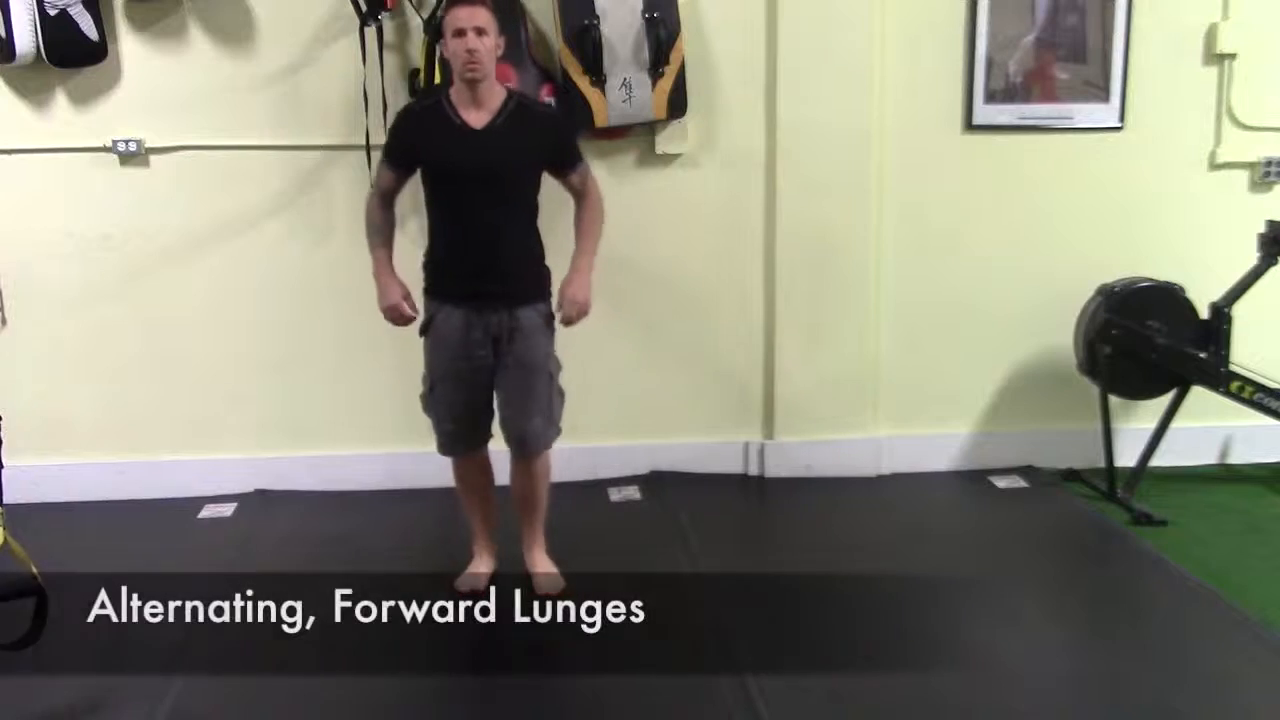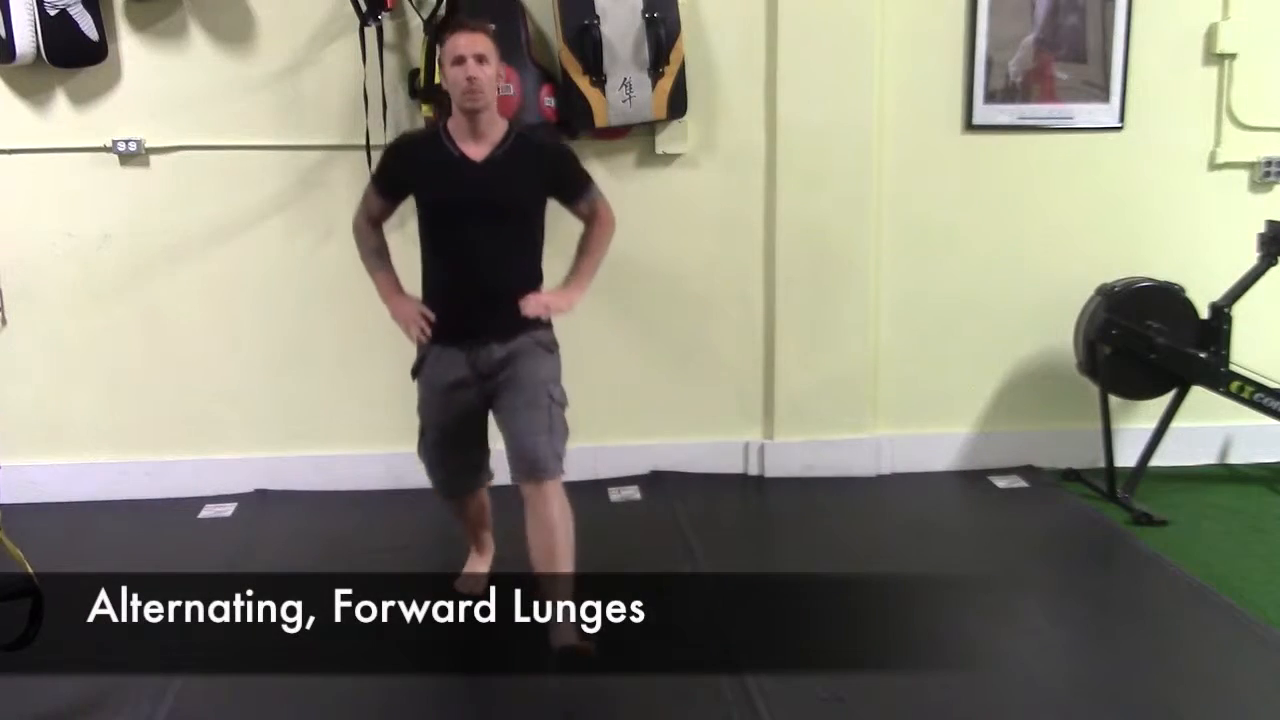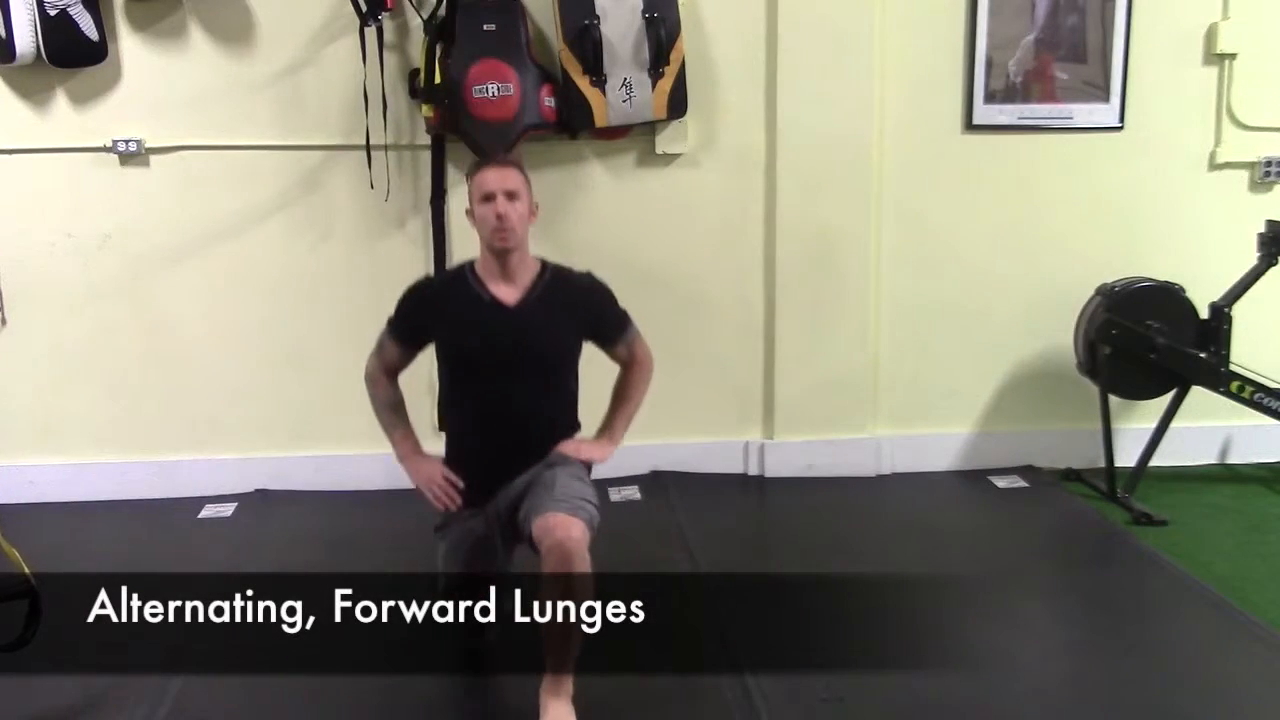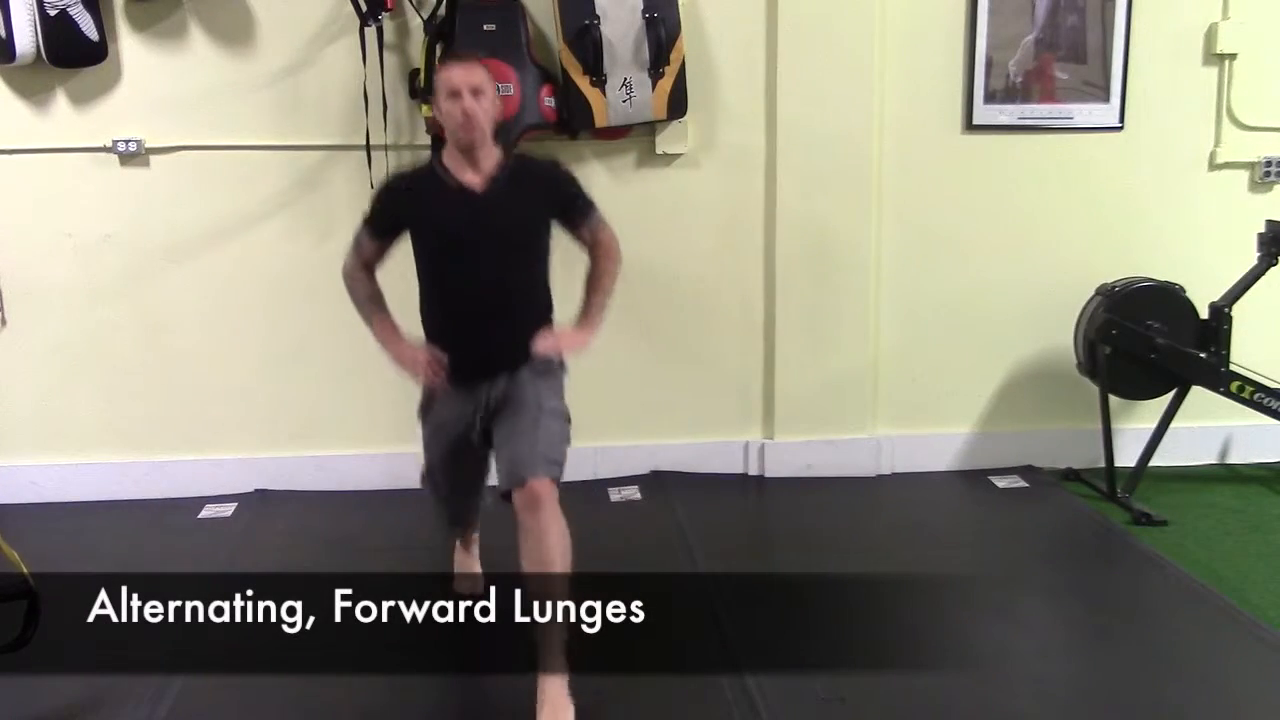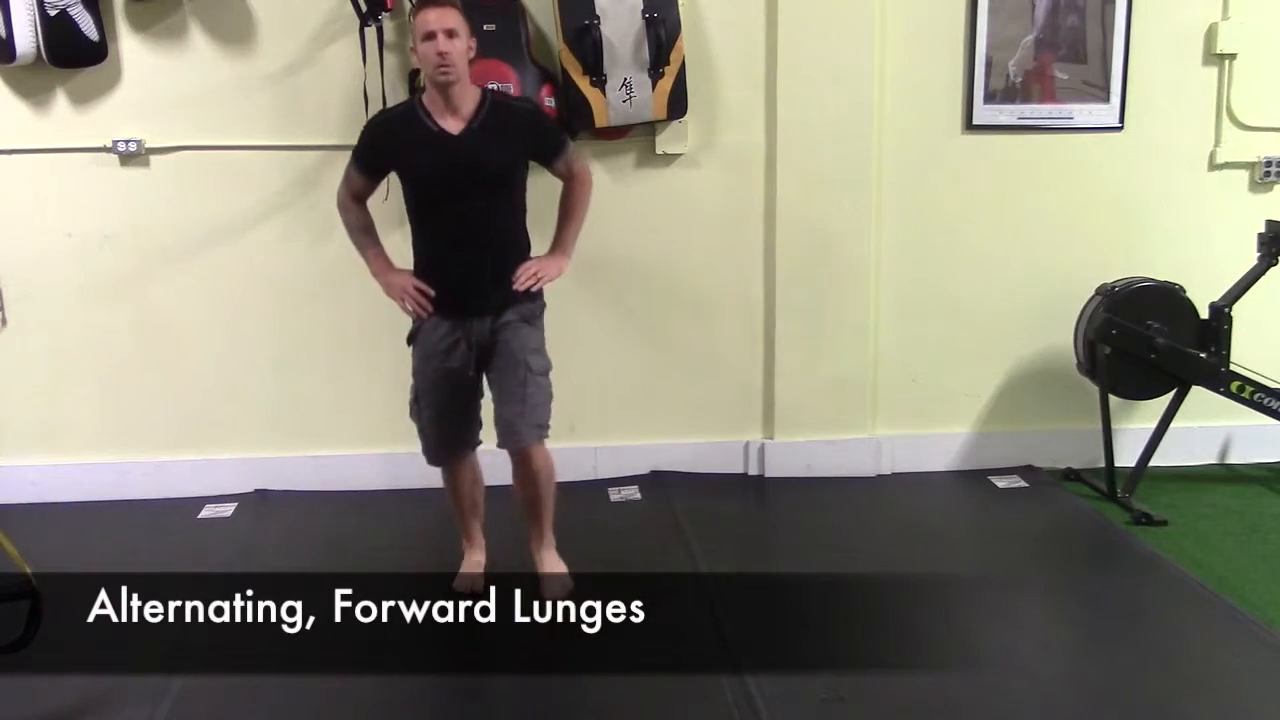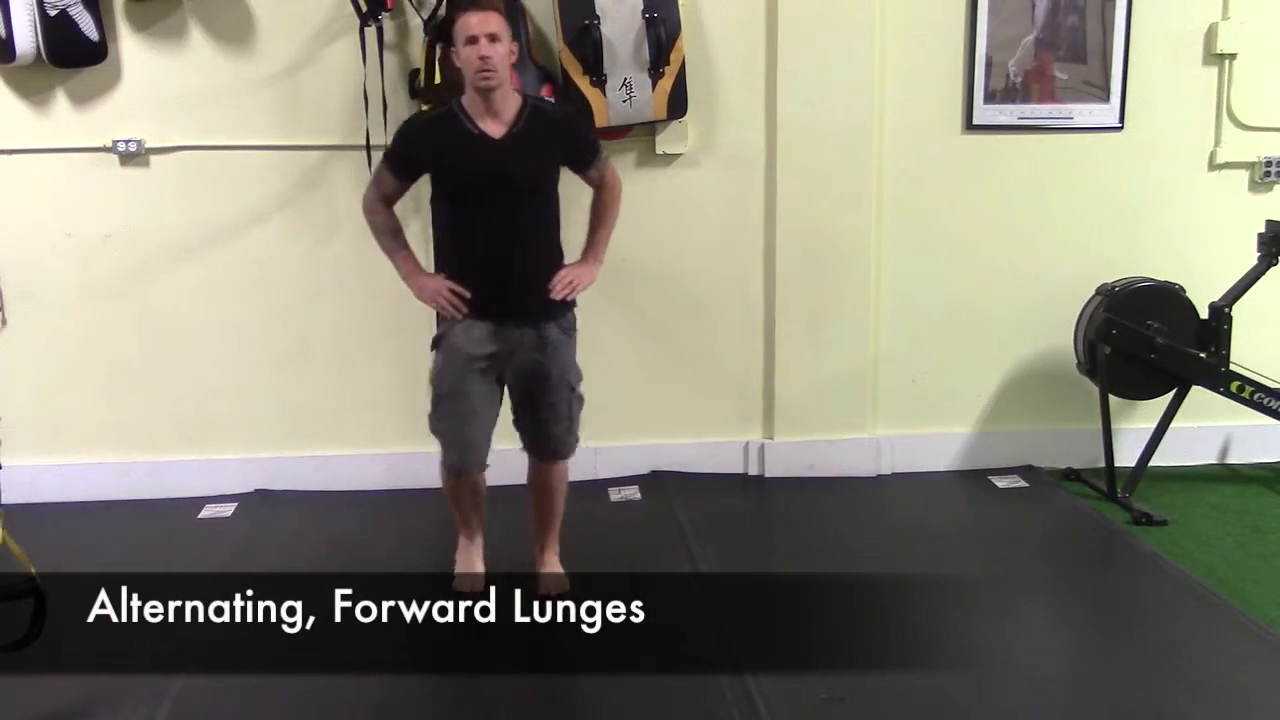
dt=0.5s
person 1, frame 1
left shoulder: (539, 121)
right shoulder: (418, 122)
left elbow: (588, 194)
right elbow: (380, 198)
left wrist: (583, 272)
right wrist: (384, 276)
left hip: (526, 306)
right hip: (450, 308)
left knee: (532, 439)
right knee: (464, 441)
left ankle: (535, 547)
right ankle: (483, 549)
person 1, frame 2
left shoulder: (541, 153)
right shoulder: (413, 154)
left elbow: (601, 218)
right elbow: (366, 221)
left wrist: (570, 290)
right wrist: (394, 297)
left hip: (522, 341)
right hip: (446, 345)
left knee: (540, 475)
right knee: (456, 481)
left ankle: (561, 623)
right ankle: (481, 548)
person 1, frame 3
left shoulder: (579, 294)
right shoulder: (434, 298)
left elbow: (639, 359)
right elbow: (379, 372)
left wrist: (607, 439)
right wrist: (412, 458)
left hip: (551, 465)
right hip: (471, 485)
left knee: (566, 540)
person 1, frame 4
left shoulder: (542, 179)
right shoulder: (409, 191)
left elbow: (605, 246)
right elbow: (358, 266)
left wrist: (582, 327)
right wrist: (396, 342)
left hip: (527, 374)
right hip: (453, 380)
left knee: (536, 493)
right knee: (457, 507)
right ankle: (467, 545)
person 1, frame 5
left shoulder: (519, 118)
right shoulder: (390, 130)
left elbow: (577, 176)
right elbow: (350, 198)
left wrist: (559, 255)
right wrist: (383, 271)
left hip: (513, 308)
right hip: (439, 315)
left knee: (526, 440)
right knee: (452, 448)
left ankle: (546, 548)
right ankle: (474, 549)
person 1, frame 6
left shoulder: (556, 124)
right shoulder: (428, 132)
left elbow: (608, 184)
right elbow: (377, 201)
left wrist: (591, 262)
right wrist: (414, 275)
left hip: (546, 318)
right hip: (468, 321)
left knee: (550, 451)
right knee: (461, 457)
left ankle: (548, 554)
right ankle: (470, 541)
